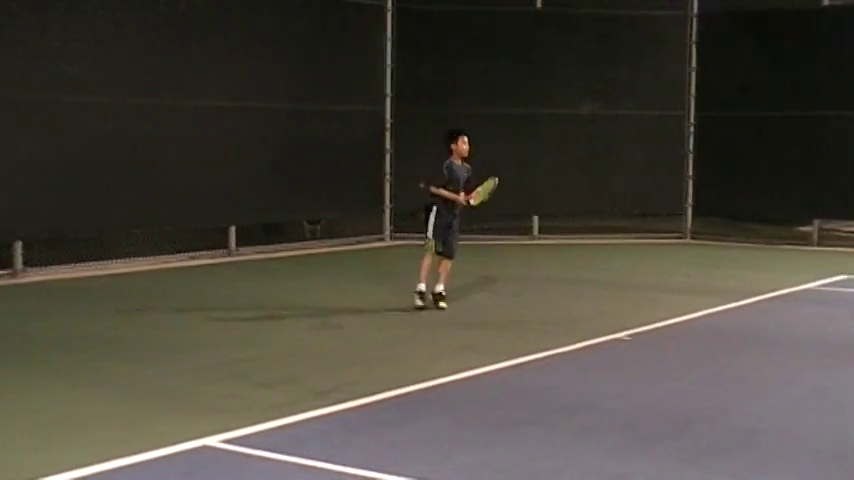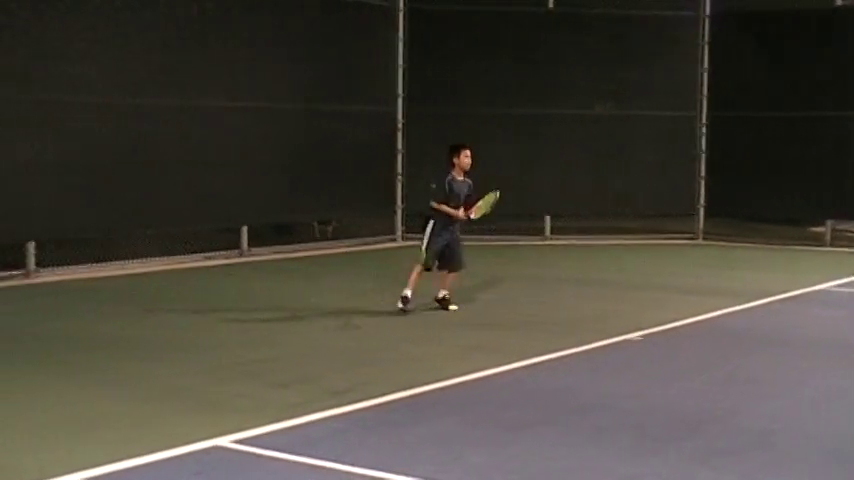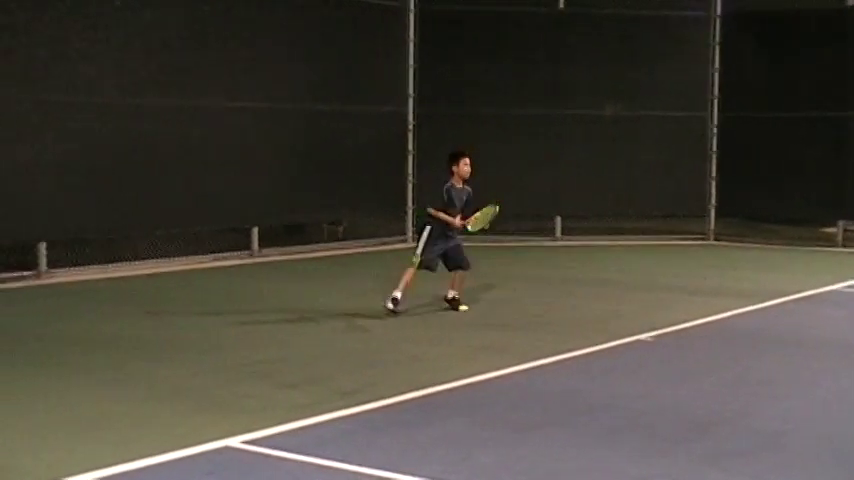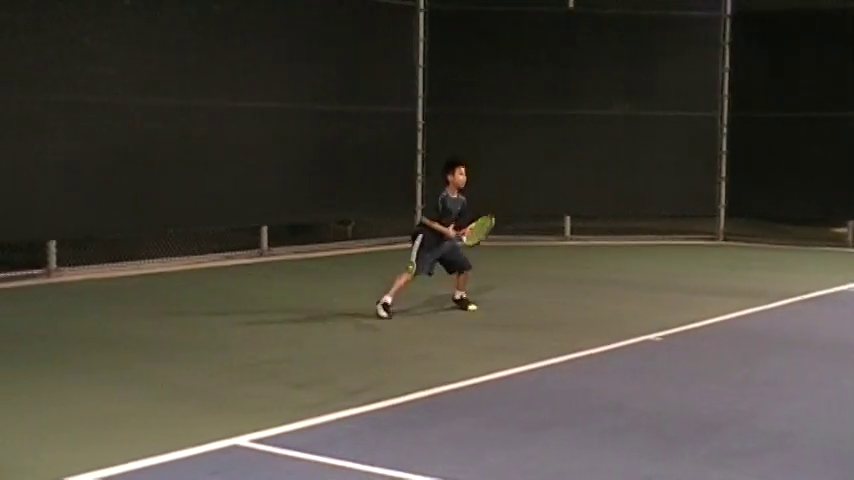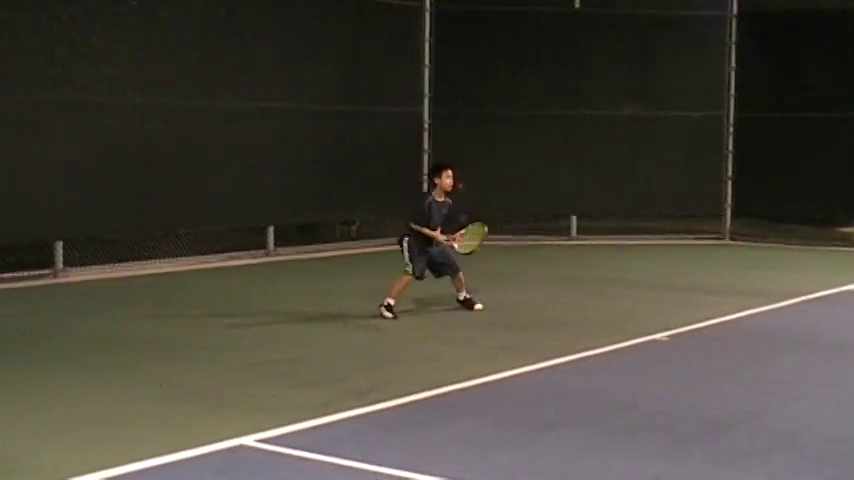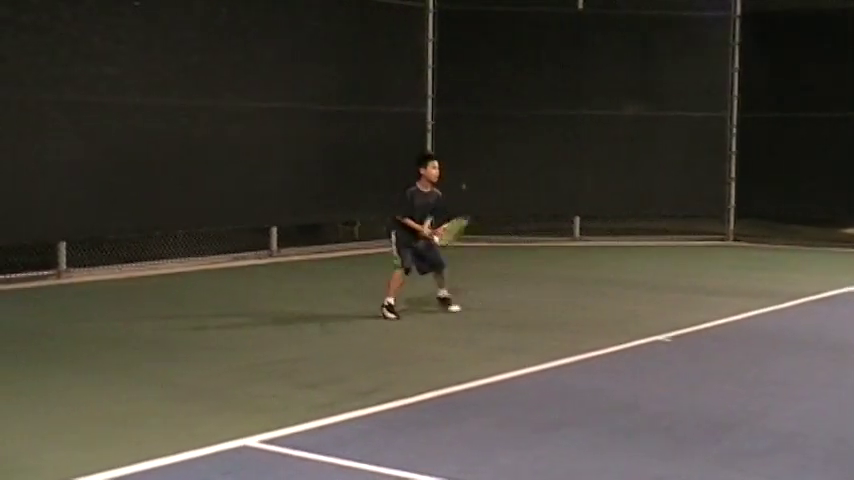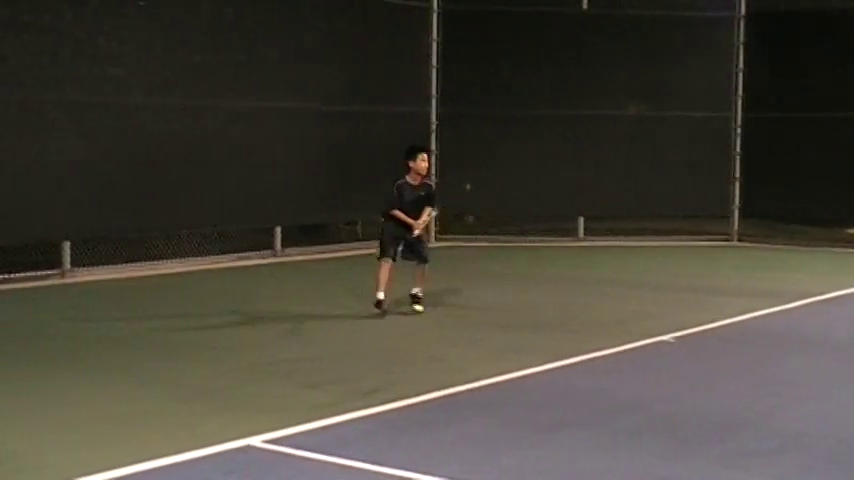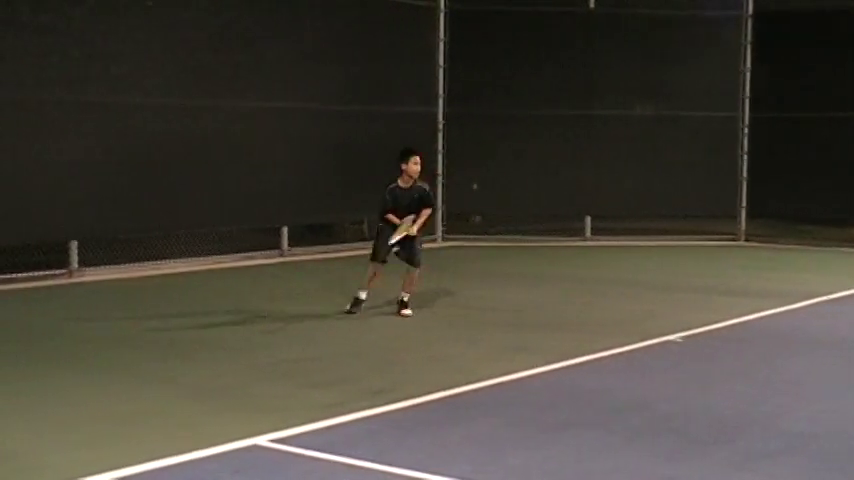
dt=0.1s
person 1, frame 1
left shoulder: (466, 169)
right shoulder: (446, 166)
right elbow: (432, 188)
left wrist: (464, 197)
right wrist: (455, 197)
left hip: (453, 214)
right hip: (438, 211)
left knee: (448, 254)
right knee: (431, 250)
left ankle: (438, 291)
right ankle: (421, 290)
person 1, frame 2
left shoulder: (468, 184)
right shoulder: (447, 181)
left elbow: (465, 206)
right elbow: (434, 203)
left wrist: (467, 212)
right wrist: (455, 213)
left hip: (452, 228)
right hip: (436, 224)
left knee: (456, 264)
right knee: (424, 261)
left ankle: (442, 295)
right ankle: (406, 295)
person 1, frame 3
left shoulder: (467, 192)
right shoulder: (447, 189)
left elbow: (464, 214)
right elbow: (432, 210)
left wrist: (463, 221)
right wrist: (452, 220)
left hip: (451, 234)
right hip: (433, 231)
left knee: (463, 265)
right knee: (417, 264)
left ankle: (451, 296)
right ankle: (395, 297)
person 1, frame 4
left shoulder: (462, 200)
right shoulder: (441, 198)
left elbow: (459, 224)
right elbow: (426, 219)
left wrist: (461, 231)
right wrist: (445, 230)
left hip: (445, 240)
right hip: (426, 238)
left knee: (464, 266)
right knee: (412, 270)
left ankle: (459, 297)
right ankle: (385, 302)
person 1, frame 5
left shoulder: (448, 204)
right shoulder: (427, 202)
right elbow: (414, 224)
left wrist: (450, 238)
right wrist: (433, 235)
left hip: (434, 244)
right hip: (414, 241)
left knee: (454, 269)
right knee: (411, 273)
left ankle: (463, 297)
right ankle: (388, 303)
person 1, frame 6
left shoulder: (436, 195)
right shoulder: (411, 193)
right elbow: (400, 216)
left wrist: (432, 229)
right wrist: (419, 228)
left hip: (421, 236)
right hip: (402, 233)
left knee: (438, 265)
right knee: (402, 267)
left ankle: (443, 295)
right ankle: (389, 303)
person 1, frame 7
left shoulder: (428, 186)
right shoulder: (399, 186)
left elbow: (429, 206)
right elbow: (392, 209)
left wrist: (422, 221)
right wrist: (410, 221)
left hip: (417, 225)
right hip: (393, 224)
left knee: (422, 258)
right knee: (387, 258)
left ankle: (416, 294)
right ankle: (380, 298)
person 1, frame 8
left shoulder: (422, 188)
right shoulder: (391, 190)
left elbow: (428, 207)
right elbow: (387, 214)
left wrist: (416, 225)
right wrist: (402, 225)
left hip: (411, 230)
right hip: (389, 227)
left knee: (415, 263)
right knee: (377, 261)
left ankle: (404, 300)
right ankle: (361, 297)
